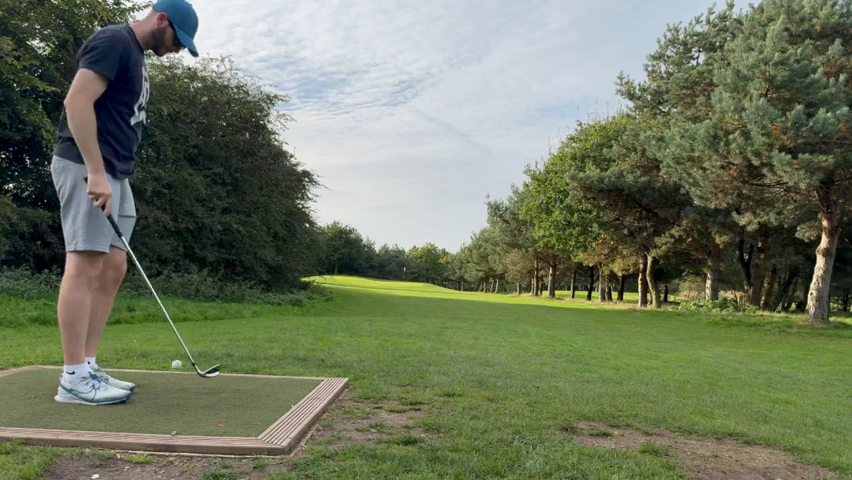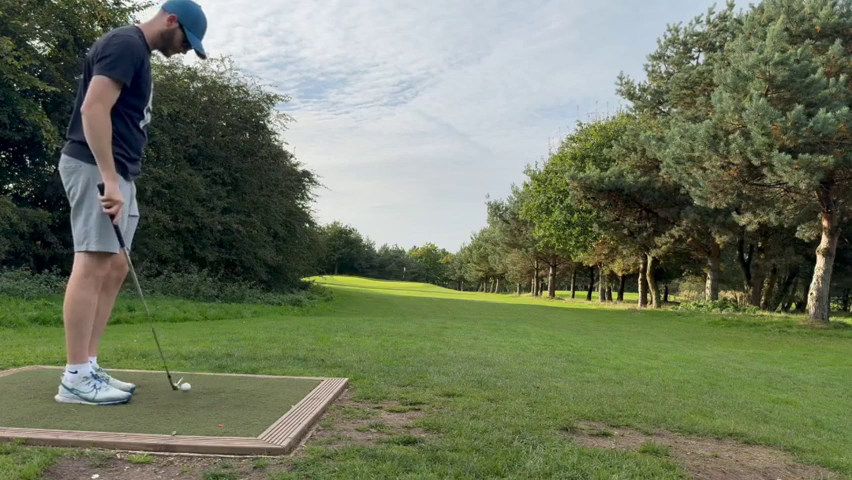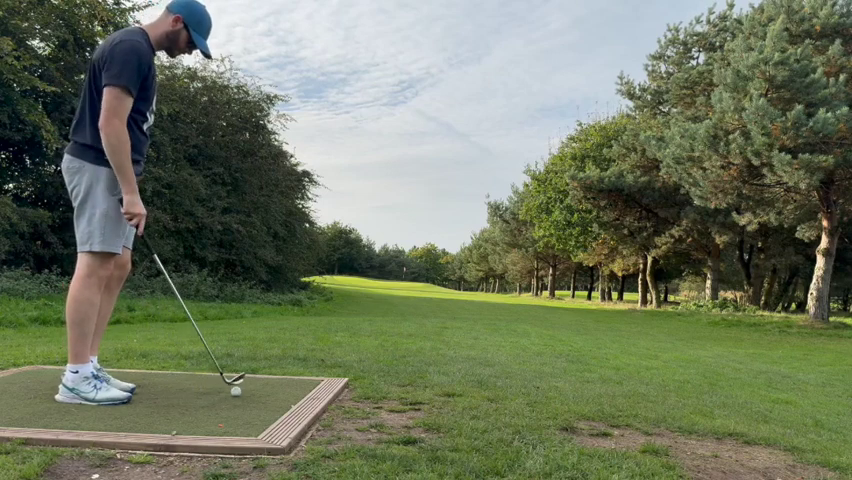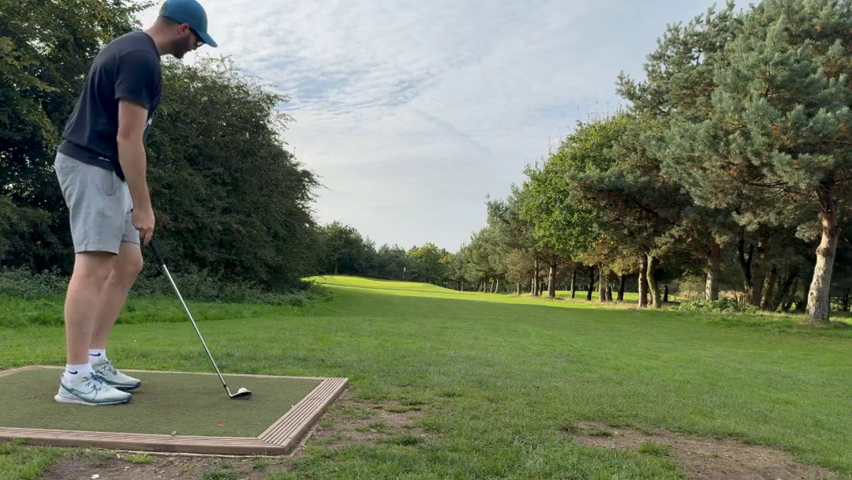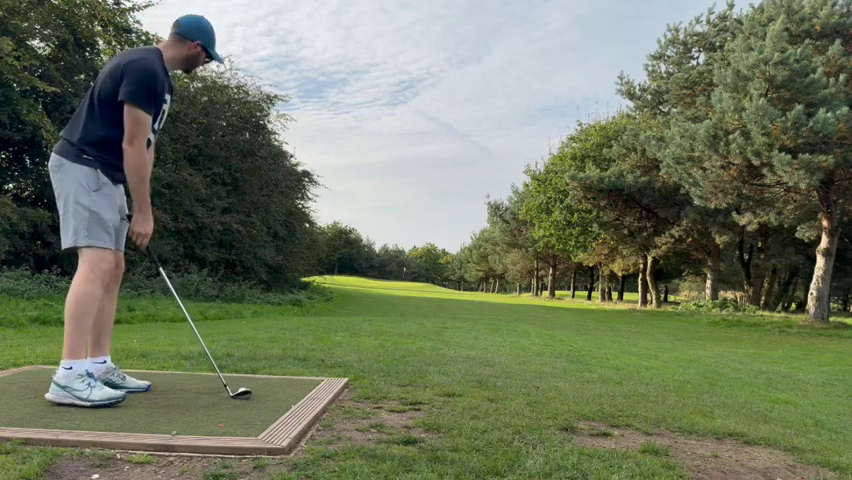
dt=0.7s
person 1, frame 1
left shoulder: (135, 55)
right shoulder: (114, 41)
right elbow: (77, 102)
left wrist: (117, 177)
right wrist: (96, 173)
left hip: (114, 174)
right hip: (86, 168)
left knee: (113, 269)
right knee: (84, 266)
left ankle: (87, 368)
right ankle: (73, 379)
person 1, frame 2
left shoulder: (137, 50)
right shoulder: (126, 44)
right elbow: (92, 109)
right wrist: (109, 179)
left hip: (117, 172)
right hip: (96, 168)
left knee: (114, 268)
right knee: (92, 266)
left ankle: (88, 367)
right ankle: (75, 378)
person 1, frame 3
left shoulder: (137, 49)
right shoulder: (131, 49)
right elbow: (110, 124)
left wrist: (127, 188)
right wrist: (132, 193)
left hip: (112, 171)
right hip: (99, 168)
left knee: (116, 268)
right knee: (95, 266)
left ankle: (89, 367)
right ankle: (75, 378)
person 1, frame 4
left shoulder: (134, 49)
right shoulder: (141, 60)
right elbow: (128, 138)
left wrist: (135, 200)
right wrist: (143, 206)
left hip: (103, 168)
right hip: (92, 167)
left knee: (127, 265)
right knee: (93, 268)
left ankle: (94, 359)
right ankle: (75, 378)
person 1, frame 5
left shoulder: (161, 79)
right shoulder: (144, 69)
left elbow: (145, 144)
right elbow: (132, 145)
left wrist: (139, 204)
right wrist: (143, 212)
left hip: (103, 174)
right hip: (81, 167)
left knee: (113, 269)
right knee: (95, 264)
left ankle: (100, 367)
right ankle: (69, 376)
